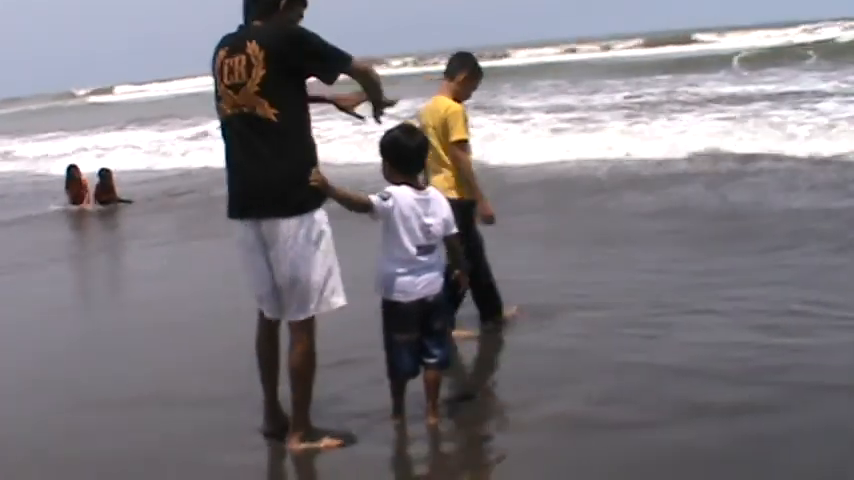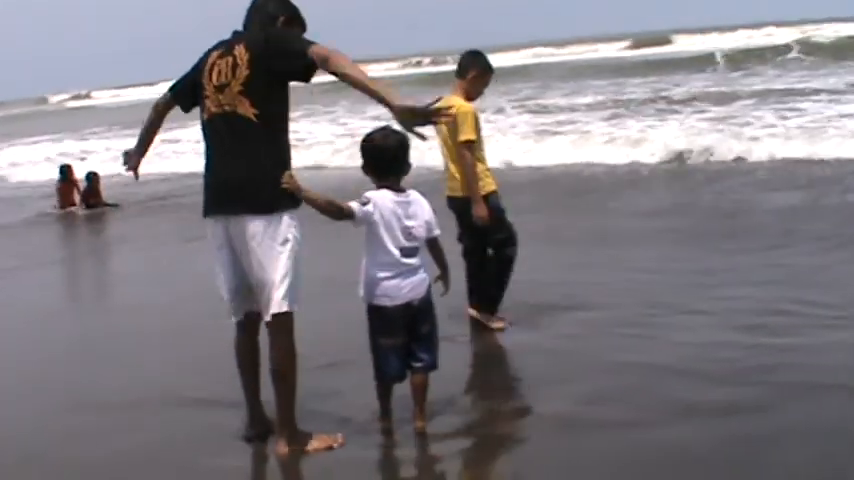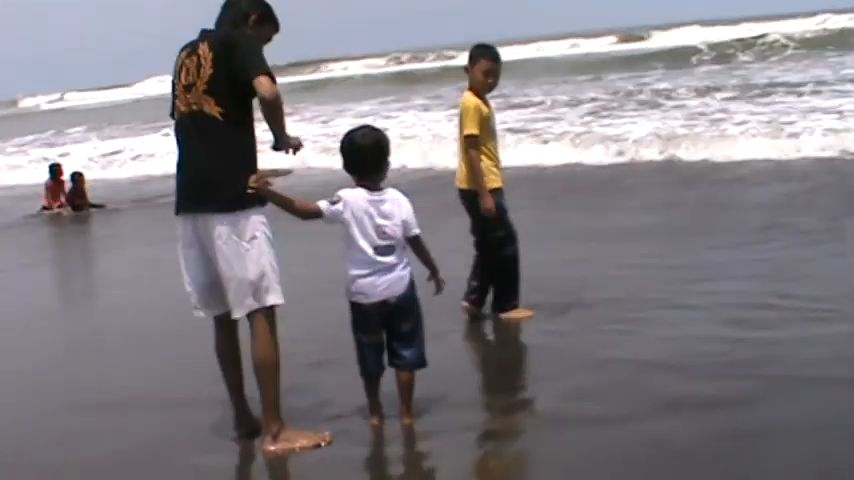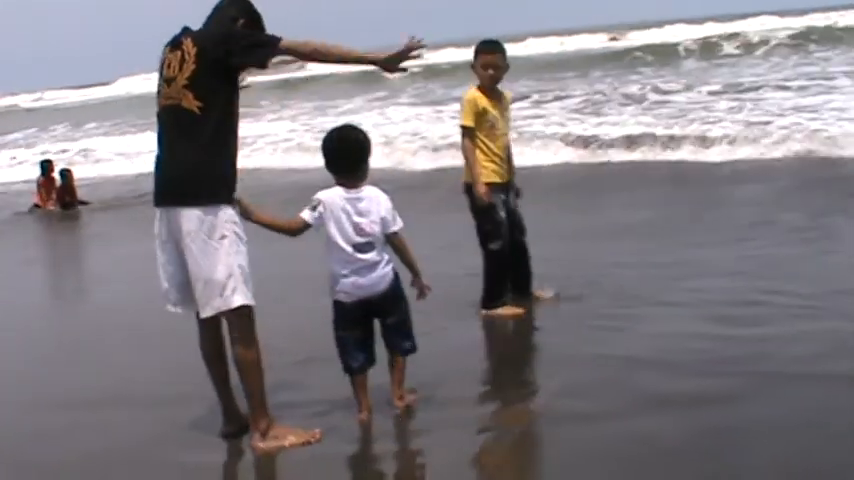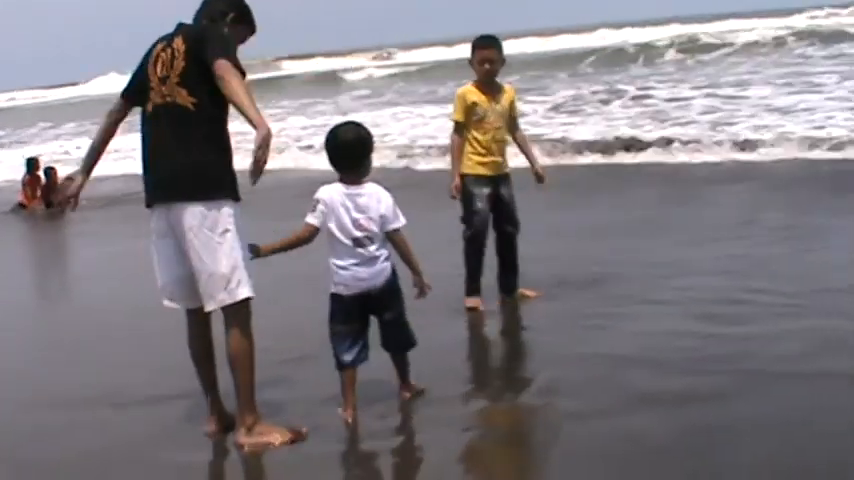
dt=0.3s
person 1, frame 1
left shoulder: (223, 49)
right shoulder: (287, 38)
right elbow: (362, 71)
left wrist: (335, 100)
right wrist: (376, 100)
left hip: (244, 202)
right hip: (292, 197)
left knee: (269, 312)
right knee: (301, 317)
left ankle: (272, 414)
right ankle: (301, 430)
person 1, frame 2
left shoulder: (211, 57)
right shoulder: (280, 44)
left elbow: (163, 104)
right elbow: (330, 61)
left wrist: (139, 150)
right wrist: (394, 104)
left hip: (220, 204)
right hip: (265, 202)
left knee: (245, 316)
right knee: (277, 315)
left ankle: (254, 418)
right ankle: (286, 431)
person 1, frame 3
left shoulder: (187, 54)
right shoulder: (239, 42)
right elbow: (267, 91)
right wrist: (282, 136)
left hip: (194, 202)
right hip: (232, 199)
left knee: (222, 315)
right knee: (260, 313)
left ankle: (243, 417)
right ankle: (276, 431)
person 1, frame 4
left shoulder: (177, 45)
right shoulder: (226, 37)
right elbow: (295, 47)
right wrist: (377, 59)
left hip: (170, 196)
right hip: (206, 196)
left knee: (209, 314)
right knee: (238, 311)
left ankle: (232, 414)
right ankle: (265, 427)
person 1, frame 5
left shoulder: (159, 48)
right shoulder: (211, 38)
left elbow: (117, 112)
right elbow: (225, 69)
left wrist: (85, 173)
right wrist: (261, 126)
left hip: (162, 195)
right hip: (205, 191)
left knee: (196, 309)
right knee: (235, 307)
left ankle: (217, 413)
right ankle: (250, 424)
person 2, frame 1
left shoulder: (393, 198)
right shoulder: (438, 198)
left elbow: (361, 205)
right elbow: (453, 242)
left wrist: (328, 188)
right wrist: (462, 269)
left hip: (400, 293)
right hip: (433, 288)
left knee: (400, 358)
right knee: (434, 355)
left ankle: (398, 412)
right ankle: (432, 411)
person 2, frame 2
left shoulder: (374, 202)
right shoulder: (420, 201)
left elbow: (339, 211)
right elbow: (434, 245)
left wrist: (301, 192)
right wrist: (444, 272)
left hip: (384, 296)
right hip: (418, 291)
left knee: (387, 361)
right knee: (420, 358)
left ankle: (385, 416)
right ankle: (419, 415)
person 2, frame 3
left shoulder: (347, 200)
right shoulder: (399, 200)
left elbow: (307, 211)
right elbow: (416, 242)
left wrist: (268, 193)
right wrist: (434, 271)
left hip: (365, 293)
right hip: (400, 288)
left knee: (370, 357)
right knee: (406, 354)
left ankle: (375, 411)
right ankle: (407, 411)
person 2, frame 4
left shoulder: (325, 200)
right shoulder: (379, 197)
left elbow: (295, 227)
right elbow: (397, 241)
left wrist: (250, 214)
right wrist: (417, 275)
left hip: (348, 290)
right hip: (384, 283)
left knee: (355, 352)
right knee: (397, 338)
left ankle: (363, 407)
right ankle: (399, 393)
person 2, frame 5
left shoulder: (326, 196)
right shoulder: (380, 195)
left elbow: (306, 235)
right elbow: (397, 239)
left wrist: (265, 249)
right wrist: (417, 274)
left hip: (346, 284)
right hip: (381, 279)
left knee: (348, 348)
right knee: (395, 336)
left ankle: (349, 407)
right ankle: (406, 385)
person 3, frame 1
left shoulder: (426, 109)
right shoulder: (454, 110)
left elbow: (426, 155)
right elbow: (460, 158)
right wrist: (482, 201)
left hip: (439, 193)
right hip: (457, 195)
left knee: (474, 253)
right knee: (462, 258)
left ankle: (492, 312)
person 3, frame 2
left shoulder: (442, 105)
right shoulder: (466, 110)
right elbow: (468, 156)
right wrist: (479, 201)
left hip: (456, 192)
right hip: (477, 191)
left knee: (475, 251)
right knee: (505, 243)
left ankle: (482, 307)
right ankle: (484, 306)
person 3, frame 3
left shoulder: (476, 101)
right shoulder: (473, 104)
right elbow: (472, 151)
right wrist: (485, 194)
left hip: (476, 186)
right hip: (482, 187)
left knee: (487, 245)
right knee: (505, 244)
left ankle: (474, 299)
right ankle: (505, 305)
person 3, frame 4
left shoulder: (503, 98)
right shoulder: (472, 99)
right elbow: (467, 141)
left wrist: (512, 176)
right wrist: (477, 181)
left hip: (503, 179)
right hip: (483, 181)
left knee: (517, 235)
right knee: (496, 242)
left ankle: (522, 290)
right ankle: (493, 302)
person 3, frame 5
left shoulder: (508, 92)
right shoulder: (465, 94)
left elbow: (515, 130)
right elbow: (458, 135)
left wrist: (534, 163)
right wrist: (456, 174)
left hip: (500, 172)
right hip: (473, 173)
left knee: (509, 230)
right knee: (476, 230)
left ankle: (510, 286)
right ankle: (472, 292)
